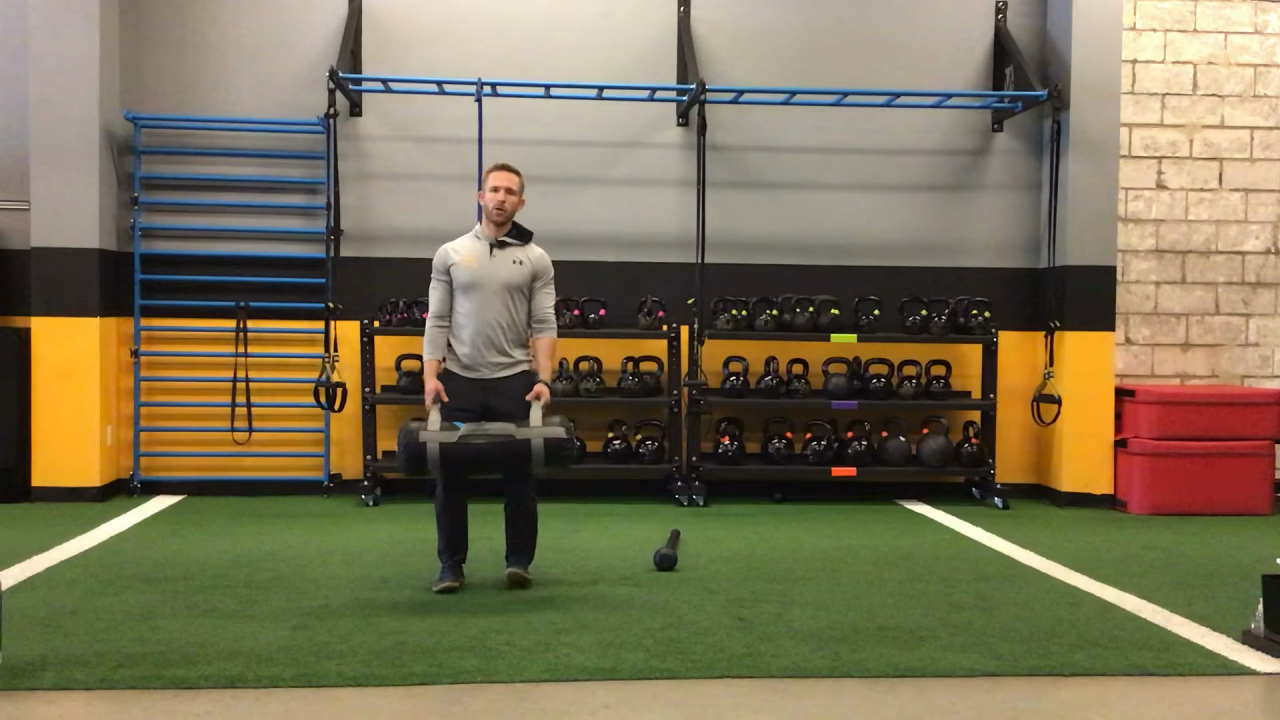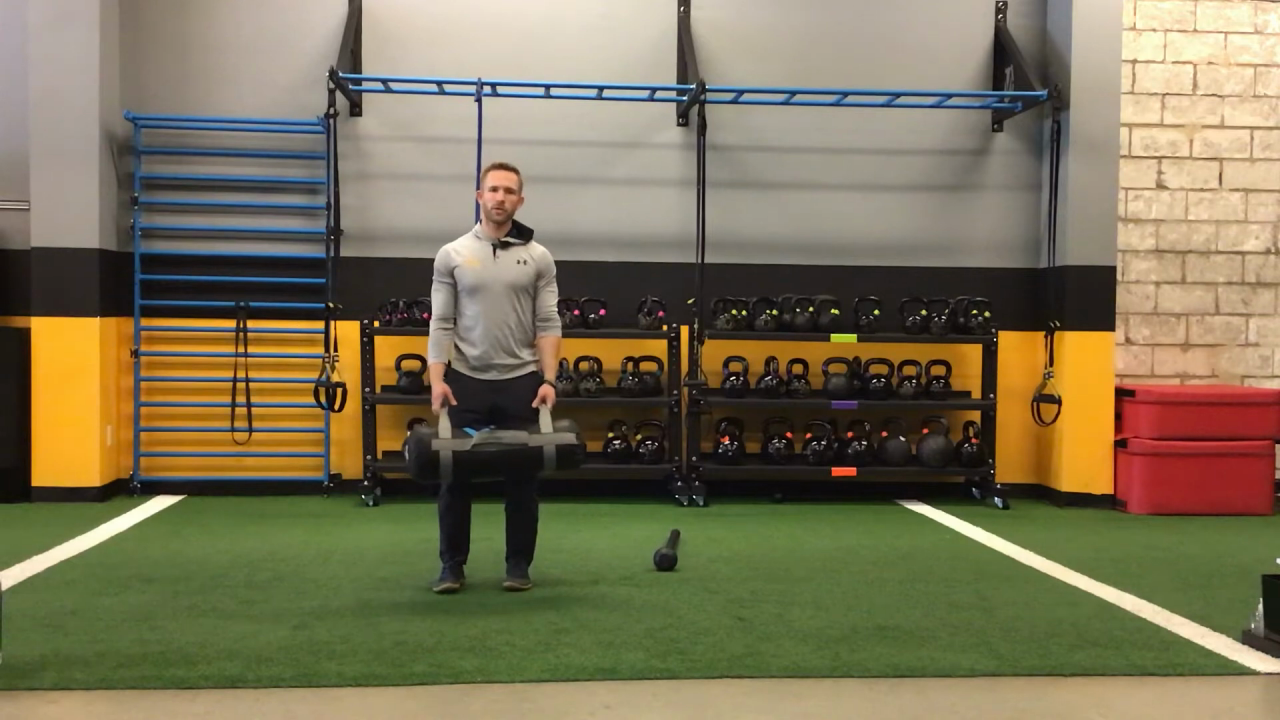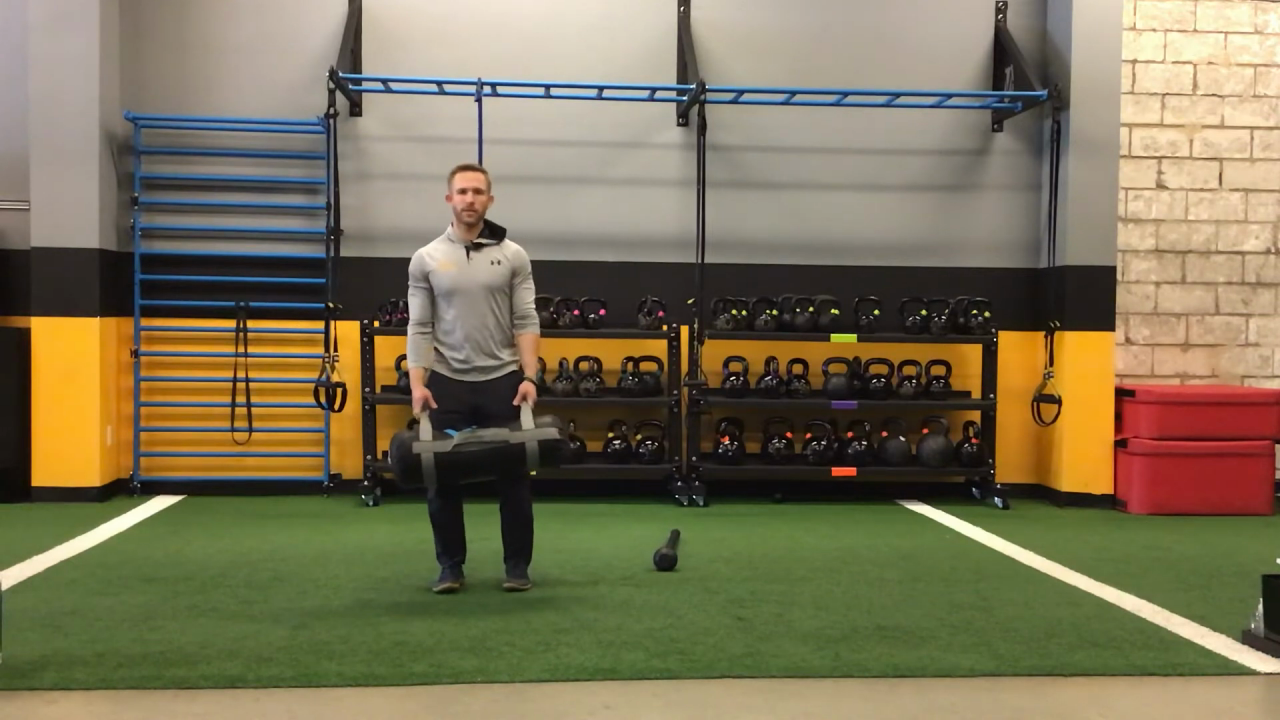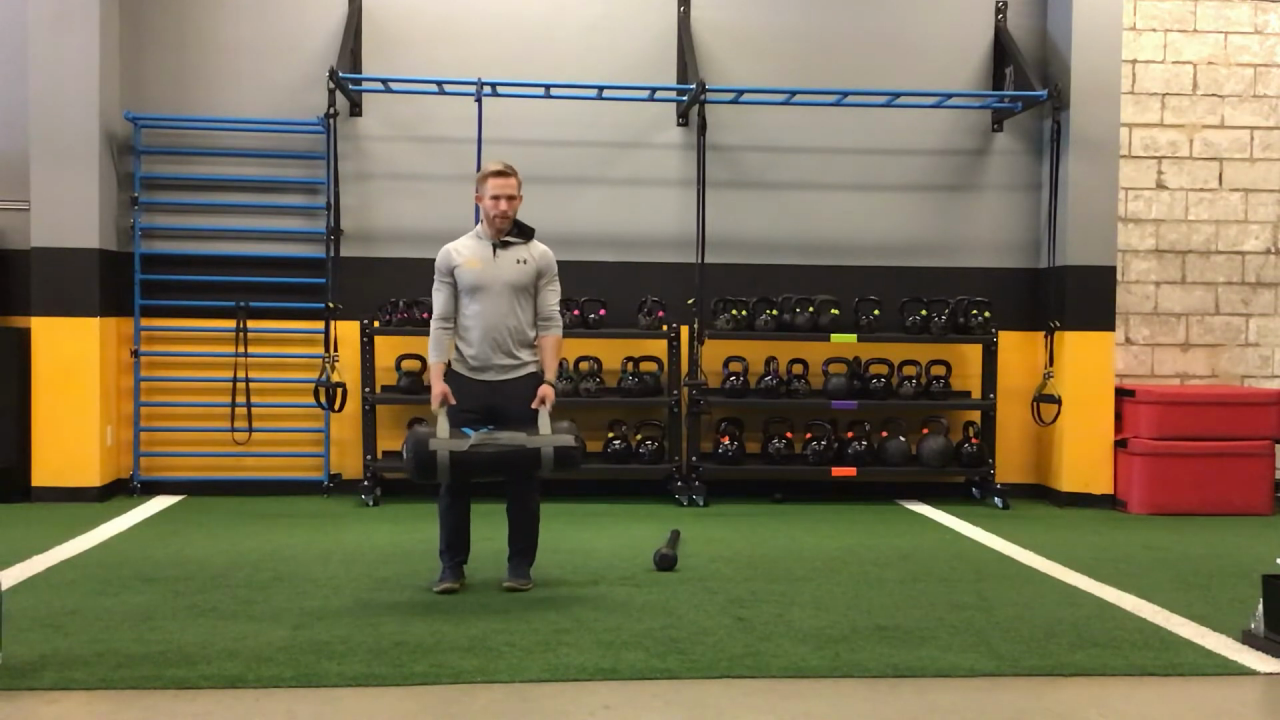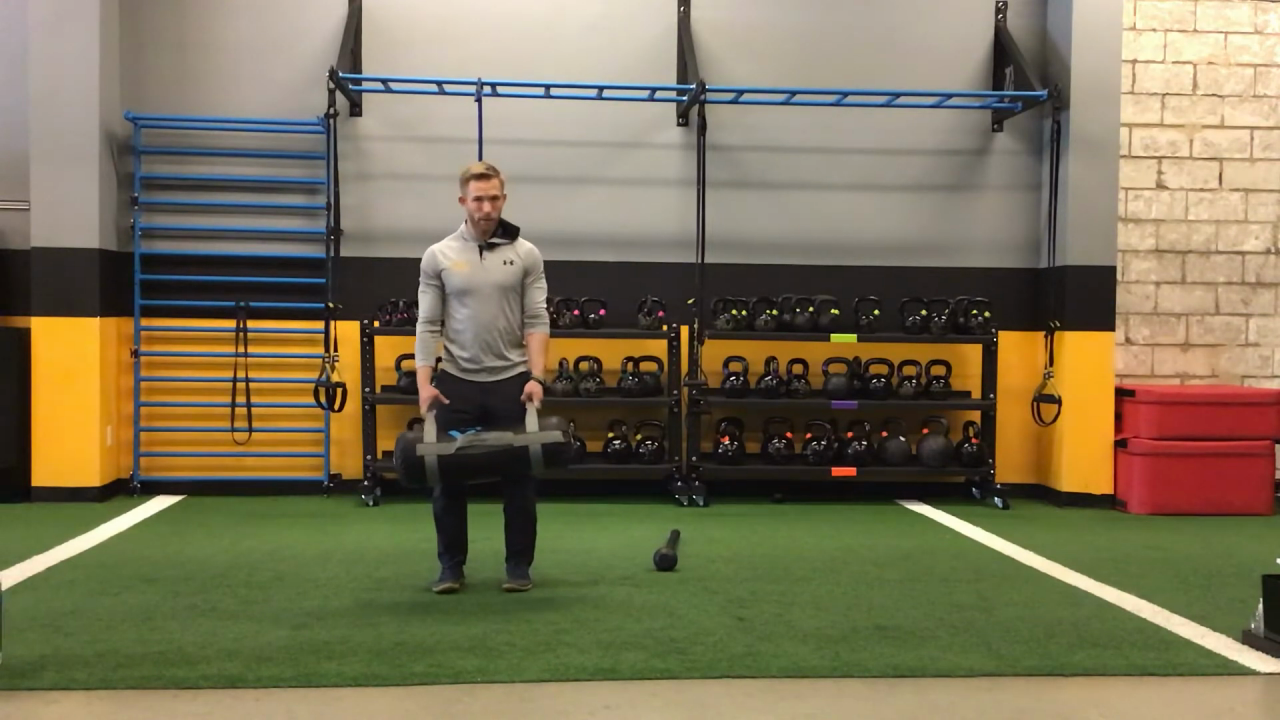
dt=1s
person 1, frame 1
left shoulder: (536, 259)
right shoulder: (450, 253)
left elbow: (544, 325)
right elbow: (437, 321)
left wrist: (543, 378)
right wrist: (431, 375)
left hip: (513, 382)
right hip: (459, 381)
left knee: (519, 476)
right knee: (450, 476)
left ankle: (519, 560)
right ankle: (451, 564)
person 1, frame 2
left shoulder: (538, 257)
right shoulder: (452, 255)
left elbow: (548, 324)
right elbow: (441, 324)
left wrist: (548, 380)
right wrist: (437, 379)
left hip: (520, 383)
right hip: (466, 382)
left knee: (522, 478)
right knee: (455, 477)
left ankle: (518, 564)
right ankle: (452, 565)
person 1, frame 3
left shoulder: (512, 255)
right shoulder: (426, 259)
left elbow: (526, 321)
right elbow: (419, 328)
left wrist: (529, 376)
right wrist: (418, 383)
left hip: (502, 382)
right hip: (448, 384)
left knee: (513, 478)
right knee: (443, 479)
left ankle: (517, 565)
right ankle: (451, 566)
person 1, frame 4
left shoulder: (539, 256)
right shoulder: (453, 254)
left elbow: (550, 324)
right elbow: (442, 323)
left wrist: (548, 380)
right wrist: (437, 378)
left hip: (520, 383)
right hip: (466, 382)
left knee: (522, 479)
right knee: (455, 478)
left ankle: (520, 565)
right ankle: (452, 565)
person 1, frame 5
left shoulder: (526, 254)
right shoulder: (438, 256)
left elbow: (536, 320)
right elbow: (428, 325)
left wrist: (536, 376)
right wrist: (424, 383)
left hip: (511, 383)
right hip: (458, 384)
left knee: (518, 479)
right knee: (448, 479)
left ankle: (519, 566)
right ankle: (451, 566)
